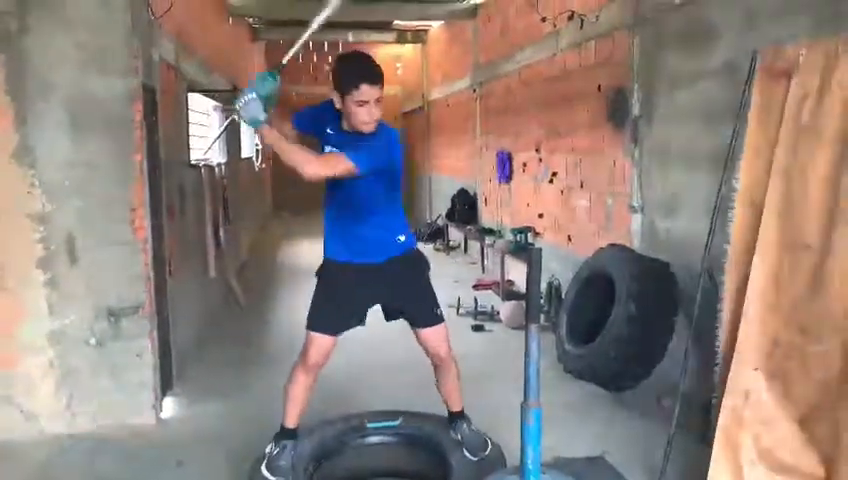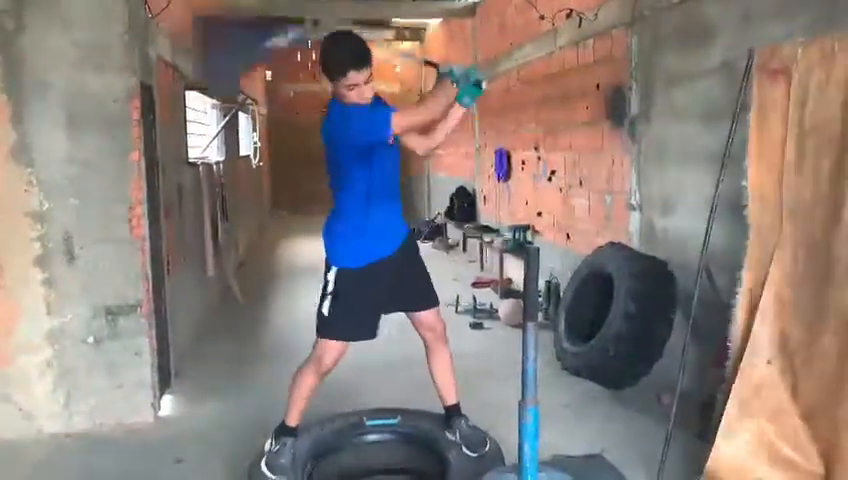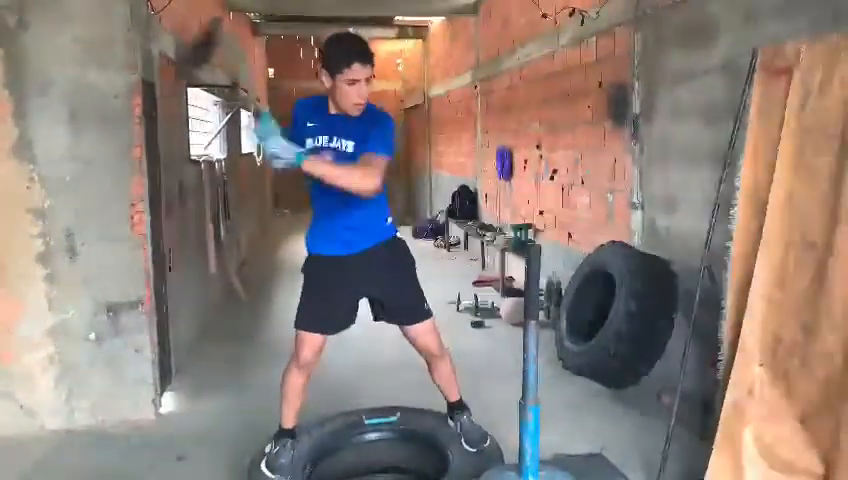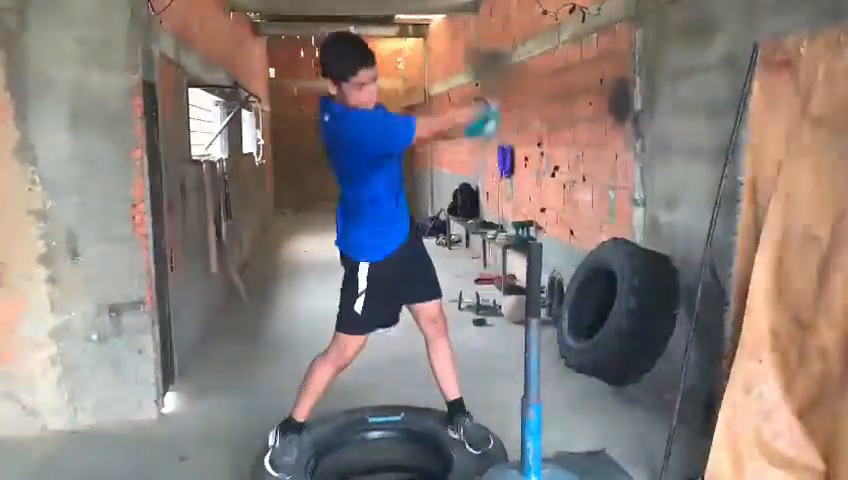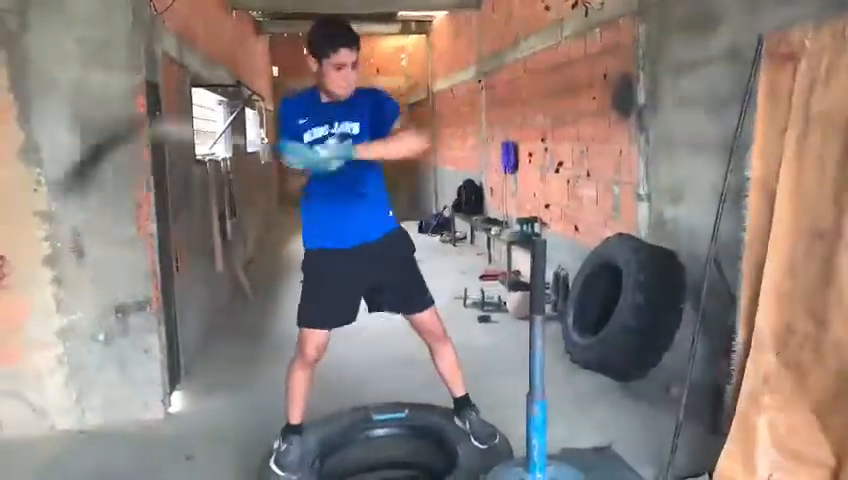
dt=0.5s
person 1, frame 1
left shoulder: (384, 138)
right shoulder: (322, 116)
left elbow: (314, 169)
right elbow: (288, 131)
left wrist: (262, 125)
right wrist: (264, 111)
left hip: (398, 256)
right hip: (345, 261)
left knee: (440, 350)
right knee: (313, 357)
left ankle: (458, 419)
right ankle: (285, 438)
person 1, frame 2
left shoulder: (368, 105)
right shoulder: (345, 119)
left elbow: (422, 144)
right elbow: (422, 114)
left wrist: (463, 102)
right wrist: (449, 84)
left hip: (396, 242)
right hip: (353, 257)
left knee: (435, 330)
right knee: (325, 357)
left ankle: (454, 418)
right ankle: (285, 435)
person 1, frame 3
left shoulder: (377, 121)
right shoulder: (306, 112)
left elbow: (369, 182)
right elbow: (295, 164)
left wrist: (306, 159)
right wrist: (284, 153)
left hip: (381, 249)
right hip: (328, 255)
left knee: (431, 345)
right knee: (304, 355)
left ankle: (458, 412)
right ankle: (285, 436)
person 1, frame 4
left shoulder: (360, 101)
right shoulder: (354, 126)
left elbow: (415, 125)
right elbow: (431, 128)
left wrist: (466, 113)
right wrist: (479, 110)
left hip: (401, 234)
right hip: (370, 251)
left knee: (435, 323)
right knee: (344, 350)
left ankle: (457, 415)
right ankle: (290, 430)
person 1, frame 5
left shoulder: (374, 102)
right shoulder: (293, 110)
left elbow: (418, 141)
left wrist: (352, 150)
right wrist: (296, 164)
left hip: (383, 240)
right hip: (327, 250)
left knee: (433, 331)
right knee: (309, 351)
left ankle: (464, 409)
right ankle: (292, 435)
